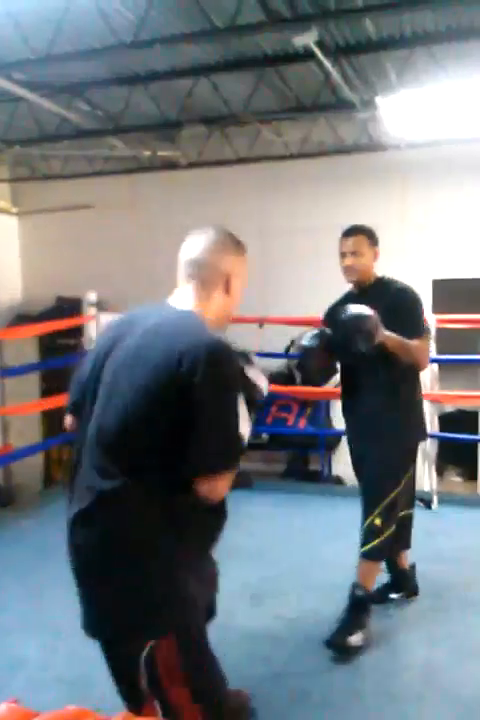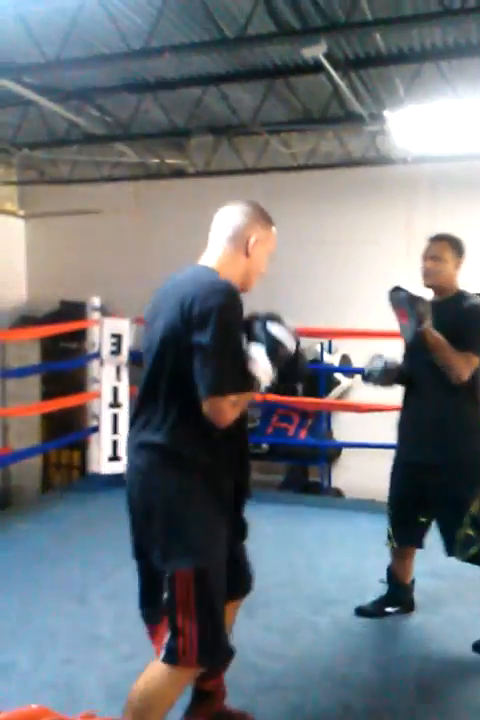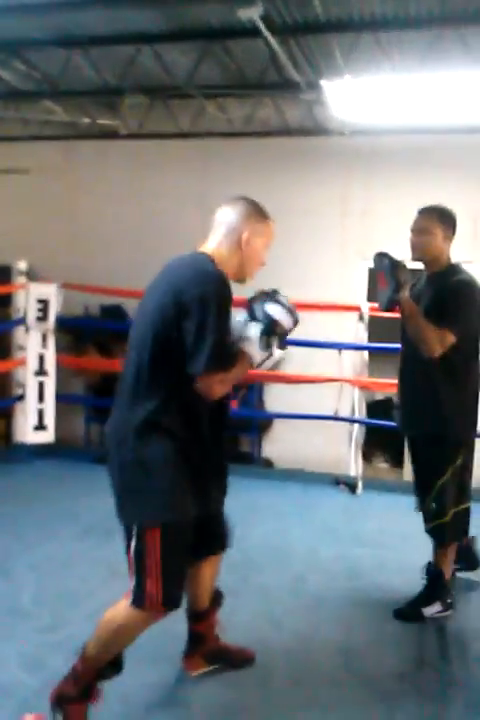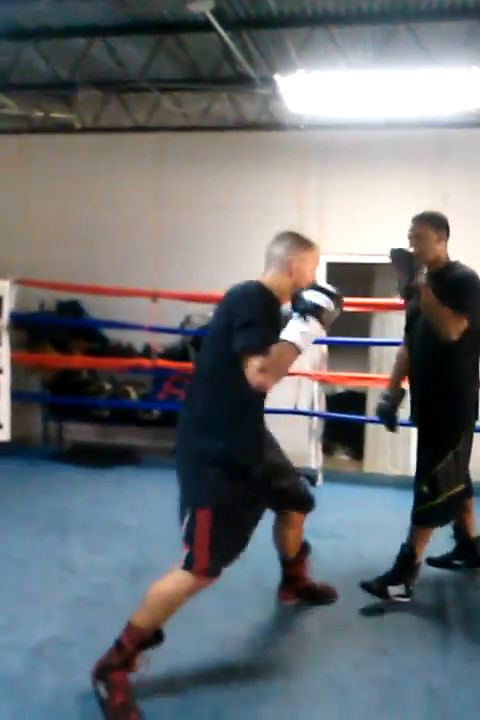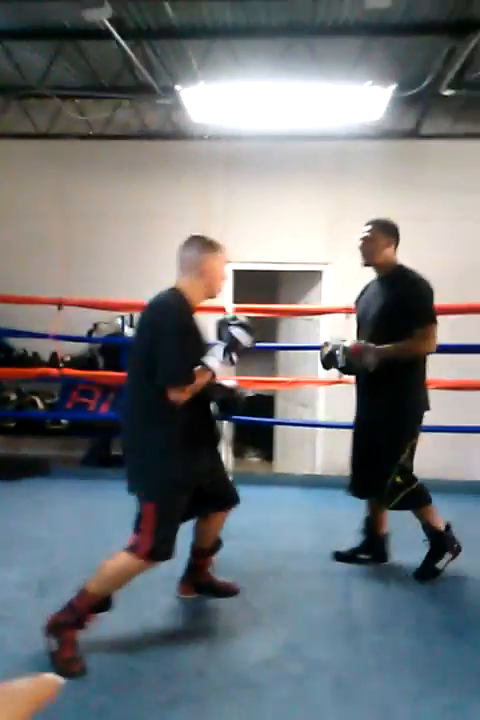
dt=0.5s
person 1, frame 1
left shoulder: (127, 325)
right shoulder: (210, 353)
left elbow: (76, 417)
right elbow: (211, 484)
right wrist: (236, 421)
left hip: (97, 528)
right hip: (140, 545)
left knee: (191, 614)
person 1, frame 2
left shoulder: (178, 286)
right shoulder: (218, 295)
right elbow: (221, 408)
left wrist: (247, 358)
right wrist: (261, 367)
left hip: (174, 471)
right hip: (181, 481)
left knee: (227, 586)
right knee: (185, 648)
person 1, frame 3
left shoulder: (184, 272)
right shoulder: (207, 283)
right elbow: (212, 381)
left wrist: (243, 342)
right wrist: (258, 339)
left hip: (183, 446)
right hip: (154, 451)
left knee: (207, 544)
right knee: (152, 595)
left ankle: (201, 645)
person 1, frame 4
left shoulder: (263, 301)
right shoulder: (251, 300)
left elbow: (270, 347)
right elbow: (260, 375)
left wrist: (310, 316)
right wrist: (306, 326)
left hip: (245, 435)
right hip: (212, 446)
left knee: (294, 502)
right knee: (201, 568)
left ankle: (294, 583)
right ankle: (113, 666)
person 1, frame 5
left shoulder: (176, 308)
right shoulder: (170, 313)
right elbow: (177, 390)
left wrist: (214, 370)
right wrist: (221, 355)
left hip: (186, 438)
right hip: (159, 444)
left knee: (219, 502)
right knee: (147, 549)
left ankle: (197, 576)
right ankle: (64, 624)
person 2, frame 1
left shoulder: (400, 296)
right shoulder: (337, 309)
left elbow: (421, 356)
left wrist: (383, 335)
left hip: (396, 426)
right hip: (360, 425)
left knee: (379, 514)
right knee: (388, 508)
left ankle: (357, 614)
right ankle: (403, 578)
person 2, frame 2
right shoulder: (417, 310)
left wrist: (428, 330)
right wrist: (386, 371)
right hip: (416, 436)
right knee: (403, 516)
right ankle: (400, 592)
person 2, frame 3
right shoulder: (421, 283)
left elbow: (434, 346)
left wrist: (403, 299)
right wrist: (400, 400)
right hip: (420, 409)
left knee: (442, 497)
right knee: (432, 491)
left ankle: (439, 590)
person 2, frame 4
right shoulder: (422, 285)
right elbow: (410, 344)
left wrist: (419, 287)
right wrist: (391, 389)
right hip: (429, 397)
left knee: (434, 481)
left ankle: (405, 573)
person 2, frame 5
left shoulder: (412, 285)
right shoulder: (368, 291)
left elbow: (427, 341)
left wrist: (378, 354)
right wrist: (346, 353)
left hip: (401, 398)
right hip: (371, 396)
left knee: (393, 474)
right knee: (368, 472)
left ankle: (443, 539)
right ankle: (375, 543)
